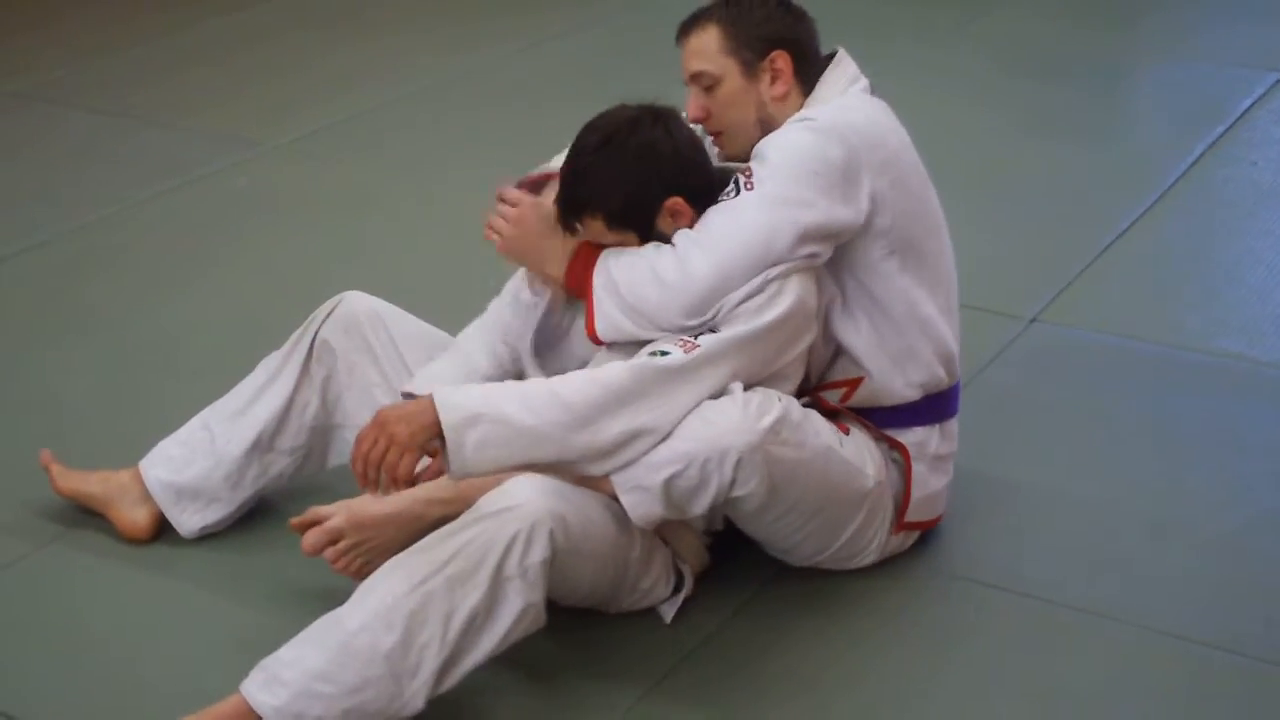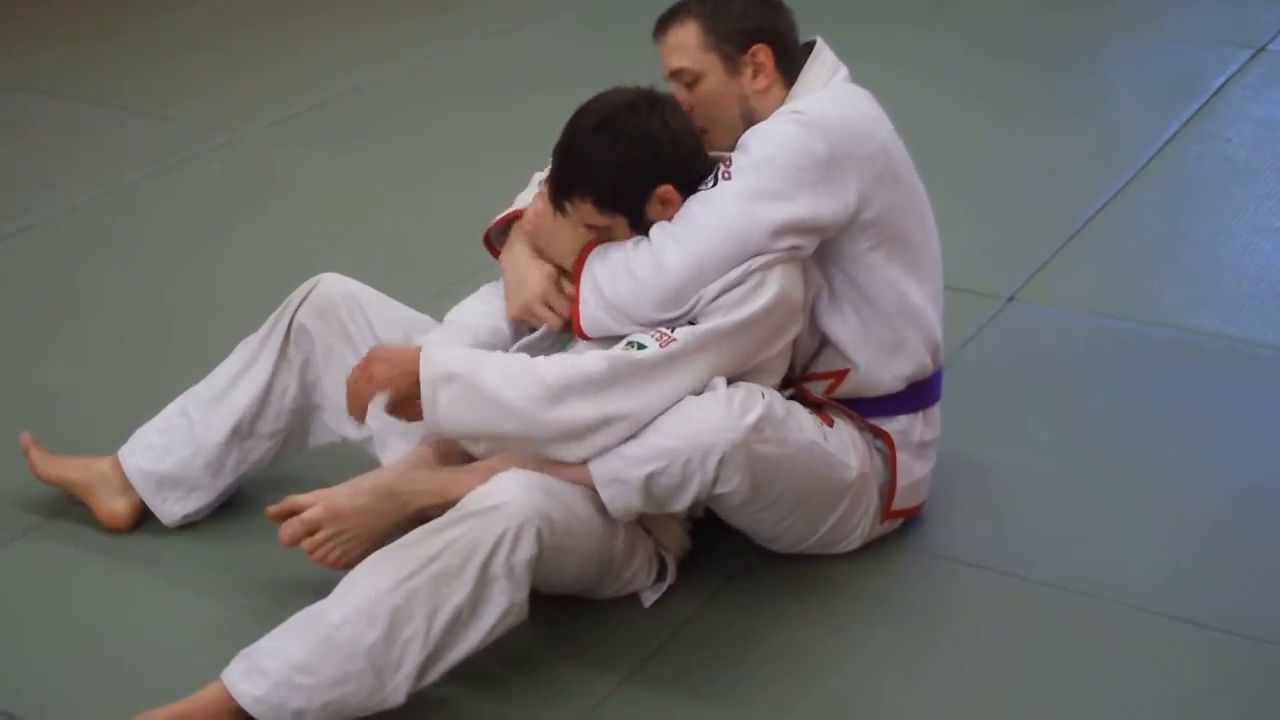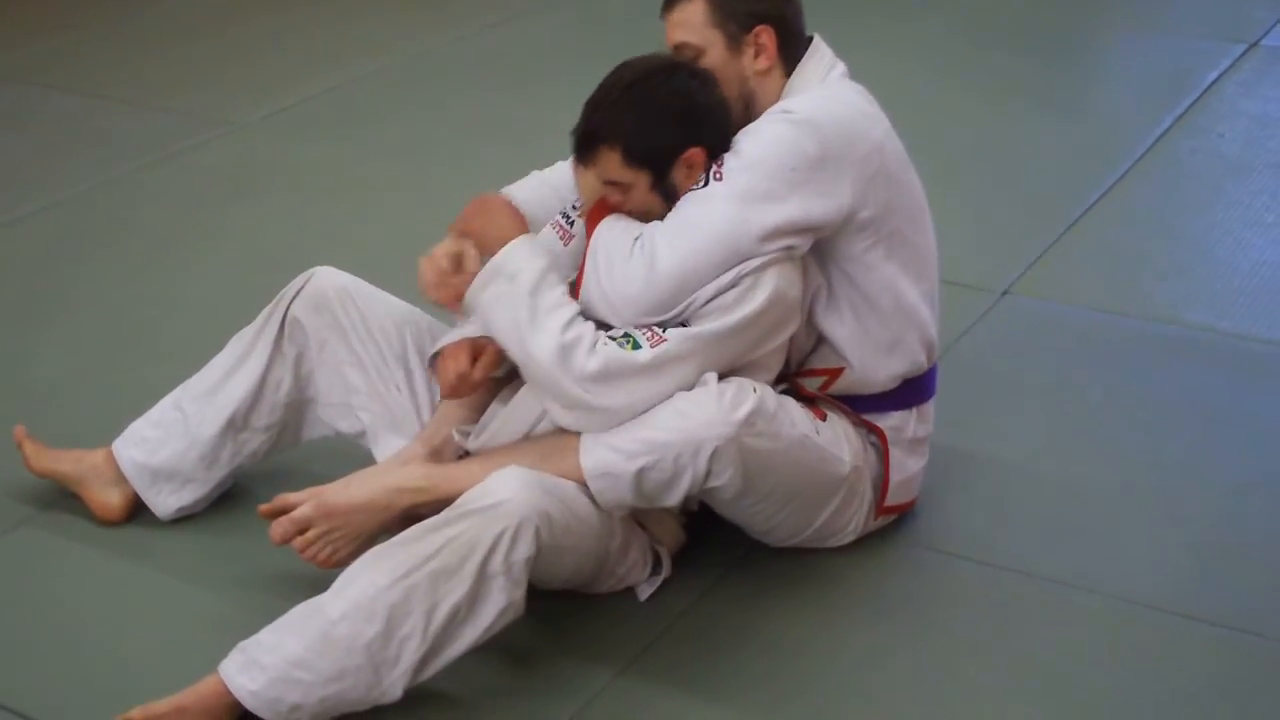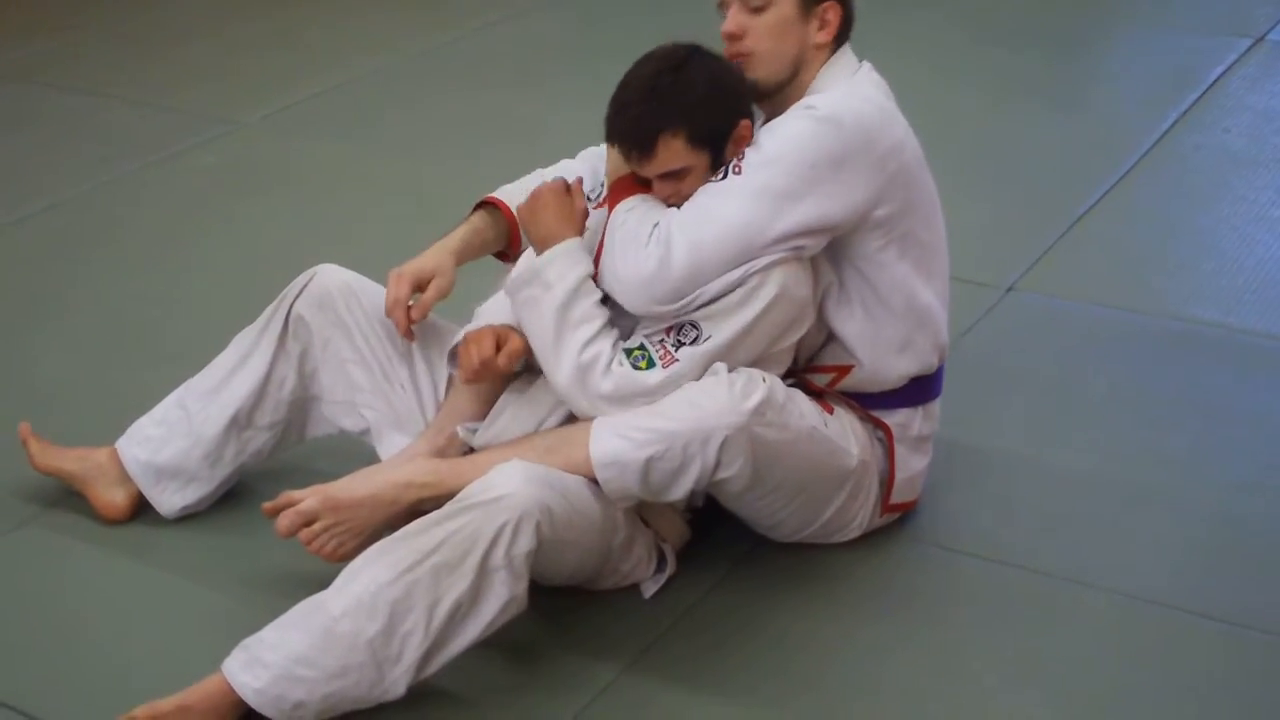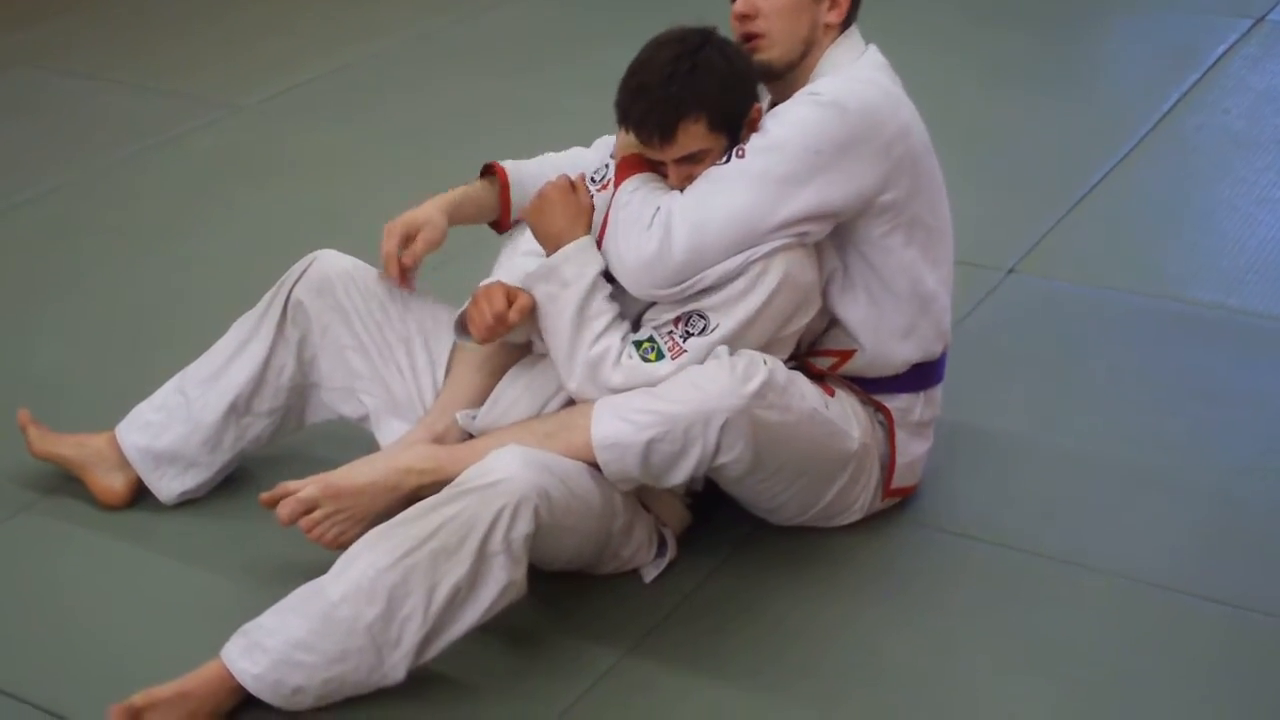
dt=0.4s
person 1, frame 1
left shoulder: (774, 294)
right shoulder: (641, 230)
left elbow: (618, 409)
right elbow: (518, 323)
right wrist: (426, 410)
left hip: (638, 526)
right hip: (546, 455)
left knee: (526, 510)
right knee: (353, 324)
right ankle: (157, 491)
person 1, frame 2
left shoulder: (760, 285)
right shoulder: (633, 214)
left elbow: (598, 402)
left wrist: (432, 361)
left hip: (618, 510)
left knee: (514, 506)
right knee: (331, 306)
right ankle: (134, 479)
person 1, frame 3
left shoulder: (761, 278)
right shoulder: (632, 189)
left elbow: (595, 386)
right elbow: (552, 286)
left wrist: (514, 252)
left hip: (610, 502)
right hip: (506, 416)
left knee: (512, 504)
right knee: (324, 299)
right ankle: (127, 473)
person 1, frame 4
left shoulder: (771, 279)
left elbow: (612, 396)
right elbow: (543, 290)
left wrist: (558, 255)
right wrist: (497, 329)
left hip: (615, 500)
right hip: (514, 412)
left knee: (511, 500)
right knee: (328, 297)
right ankle: (135, 470)
person 1, frame 5
left shoulder: (776, 266)
left elbow: (623, 391)
right elbow: (544, 225)
left wrist: (570, 254)
right wrist: (510, 292)
left hip: (615, 484)
right hip: (511, 397)
left knee: (510, 484)
right knee: (326, 283)
right ankle: (135, 457)
person 2, frame 1
left shoulder: (829, 141)
right shoulder: (788, 131)
left elbow: (685, 291)
left wrist: (561, 255)
left hip: (878, 470)
right hip: (805, 411)
left knee: (745, 427)
person 2, frame 2
left shoulder: (813, 135)
right shoulder: (786, 116)
left elbow: (654, 288)
right wrist: (521, 249)
left hip: (862, 454)
right hip: (787, 395)
left knee: (731, 423)
person 2, frame 3
left shoulder: (812, 130)
right shoulder: (756, 113)
left elbow: (645, 289)
right wrist: (478, 237)
left hip: (853, 451)
right hip: (781, 387)
left knee: (725, 416)
person 2, frame 4
left shoulder: (838, 126)
right shoulder: (773, 106)
left elbow: (656, 275)
right elbow: (603, 174)
left wrist: (625, 191)
right wrist: (455, 247)
left hip: (855, 451)
right hip: (786, 389)
left knee: (733, 406)
left ankle: (419, 482)
person 2, frame 5
left shoulder: (844, 111)
right shoulder: (788, 91)
left elbow: (657, 260)
right elbow: (612, 163)
left wrist: (636, 165)
left hip: (858, 433)
right hip: (789, 368)
left knee: (734, 389)
left ankle: (416, 469)
